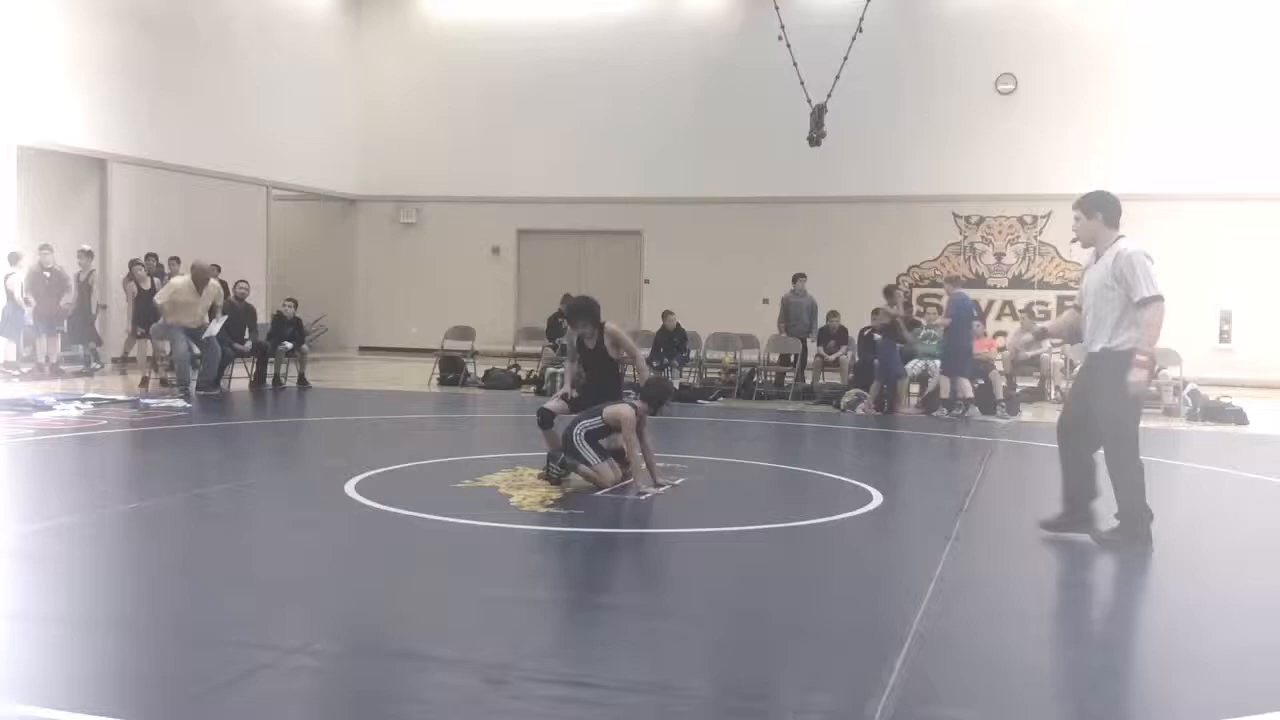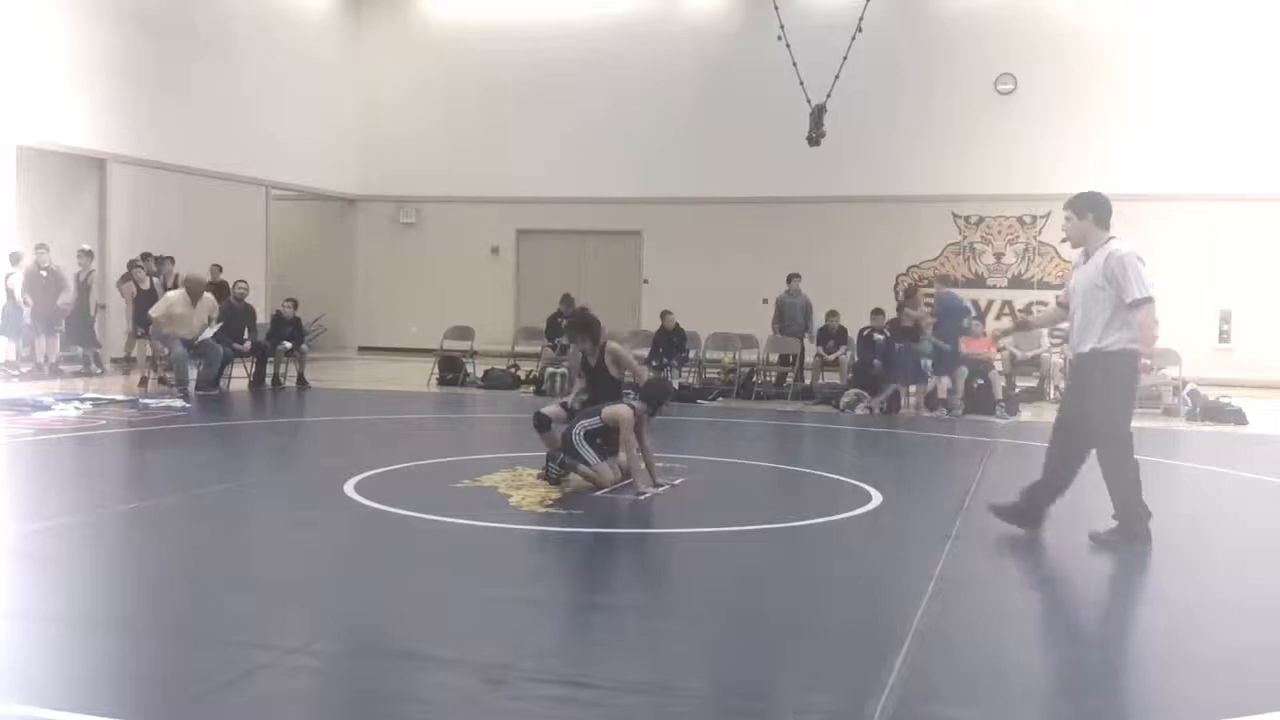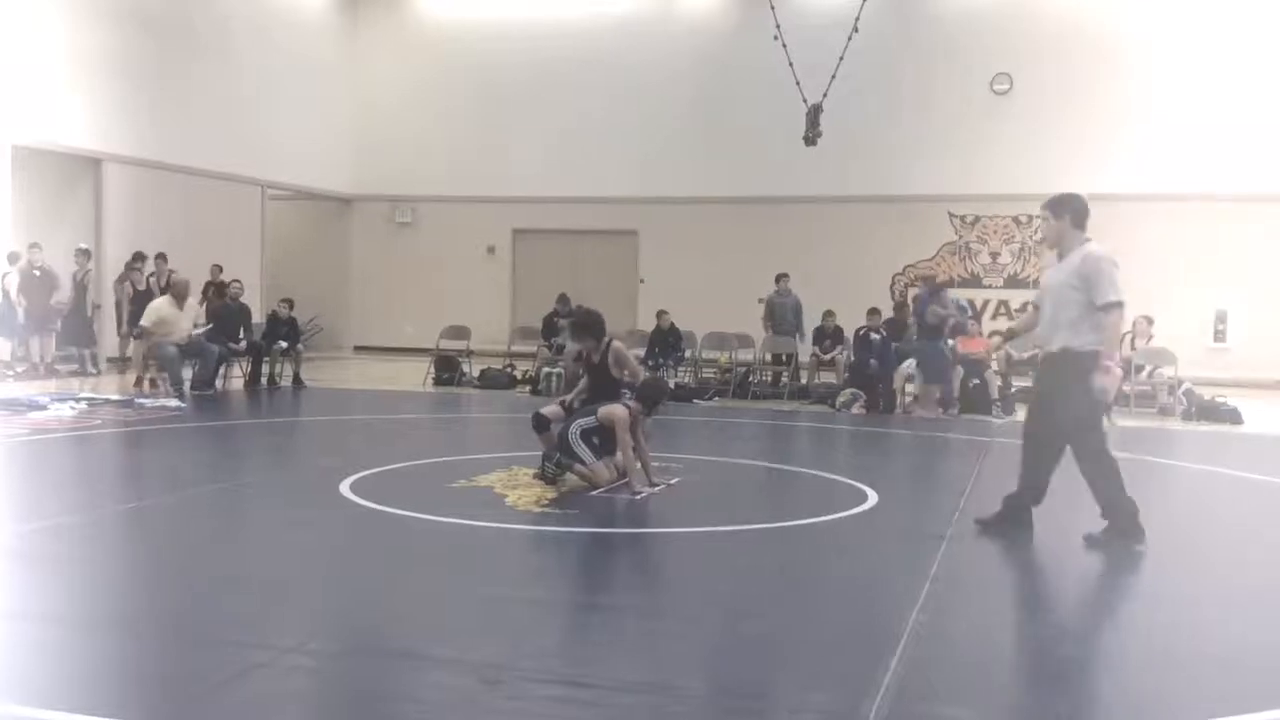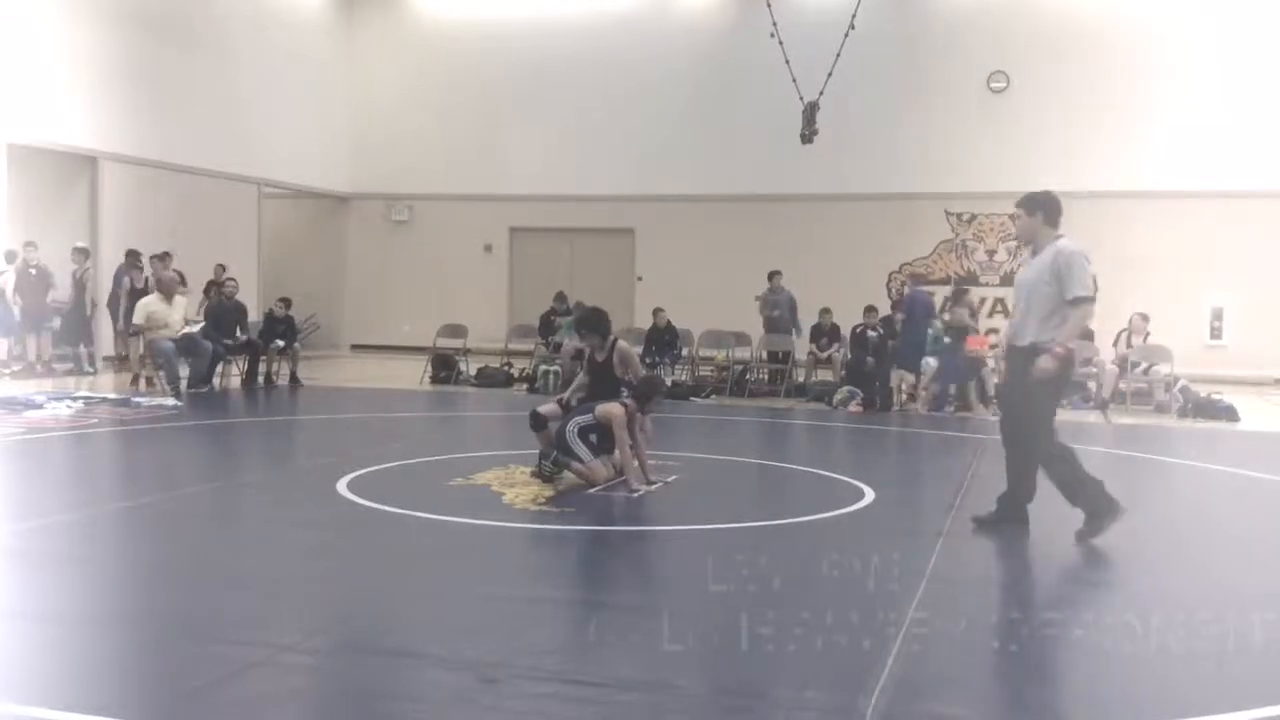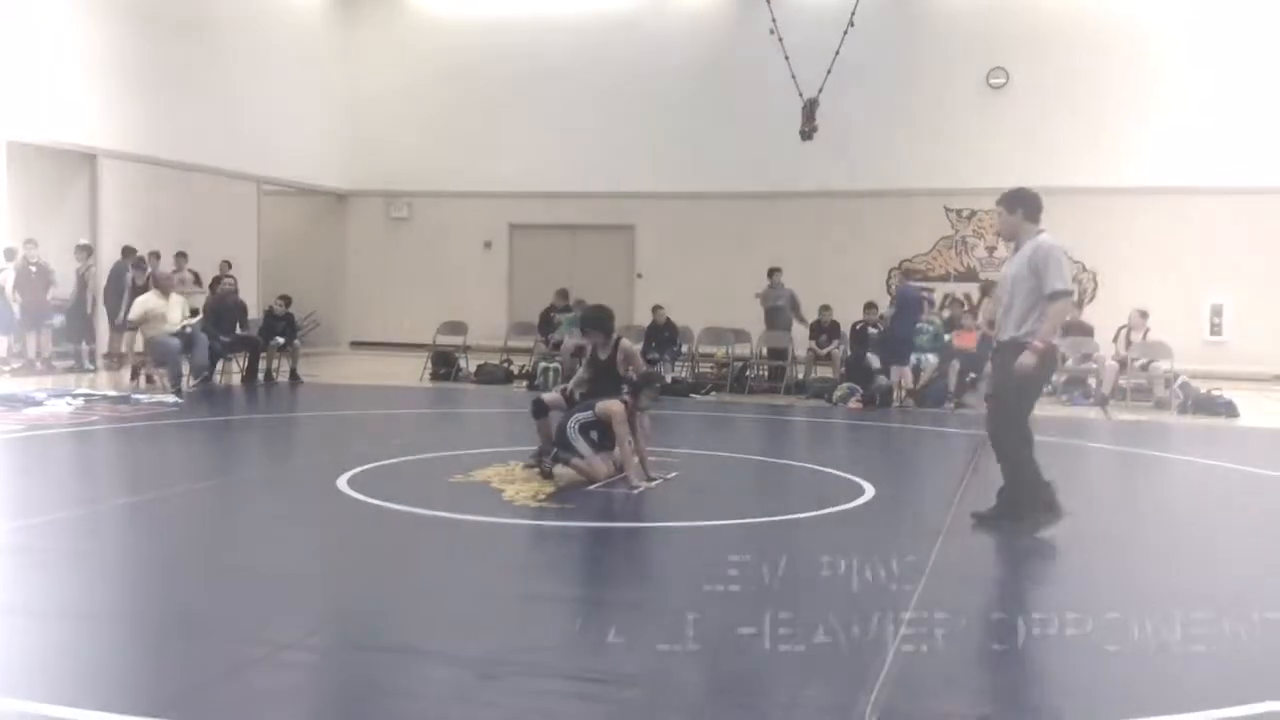
dt=0.2s
person 1, frame 1
left shoulder: (1129, 255)
right shoulder: (1095, 261)
left elbow: (1153, 309)
left wrist: (1142, 363)
right wrist: (1044, 332)
left hip: (1121, 364)
right hip: (1096, 362)
left knee: (1119, 446)
right knee: (1072, 432)
left ankle: (1136, 526)
right ankle: (1077, 512)
person 1, frame 2
left shoulder: (1120, 257)
right shoulder: (1084, 262)
left elbow: (1145, 309)
right elbow: (1066, 309)
left wrist: (1143, 361)
right wrist: (1024, 324)
left hip: (1112, 364)
right hip: (1087, 364)
left knee: (1112, 446)
right knee: (1065, 440)
left ankle: (1134, 527)
right ankle: (1032, 508)
person 1, frame 3
left shoulder: (1093, 259)
right shoulder: (1058, 262)
left elbow: (1113, 312)
left wrist: (1107, 366)
right wrist: (1009, 333)
left hip: (1079, 365)
right hip: (1054, 364)
left knee: (1088, 445)
right knee: (1037, 440)
left ankle: (1124, 524)
right ankle: (1017, 513)
person 1, frame 4
left shoulder: (1066, 253)
right shoulder: (1032, 258)
left elbow: (1082, 307)
left wrist: (1056, 353)
right wrist: (1006, 350)
left hip: (1046, 359)
right hip: (1022, 357)
left knee: (1038, 438)
right knee: (1015, 434)
left ankle: (1098, 505)
right ankle: (1013, 509)
person 1, frame 5
left shoulder: (1046, 249)
right shoulder: (1019, 253)
left elbow: (1062, 301)
left wrist: (1037, 347)
right wrist: (1001, 351)
left hip: (1028, 354)
right hip: (1010, 352)
left knee: (1006, 428)
right knee: (1007, 429)
left ankle: (1041, 502)
right ankle: (1014, 503)
